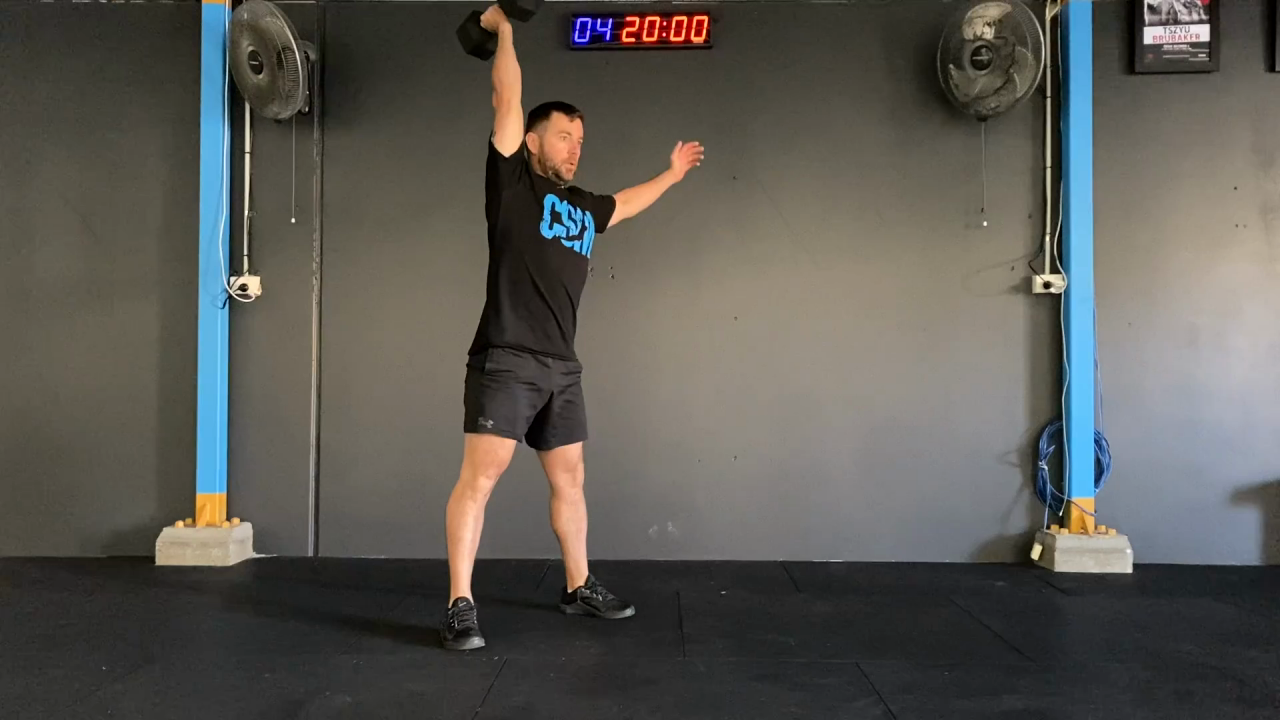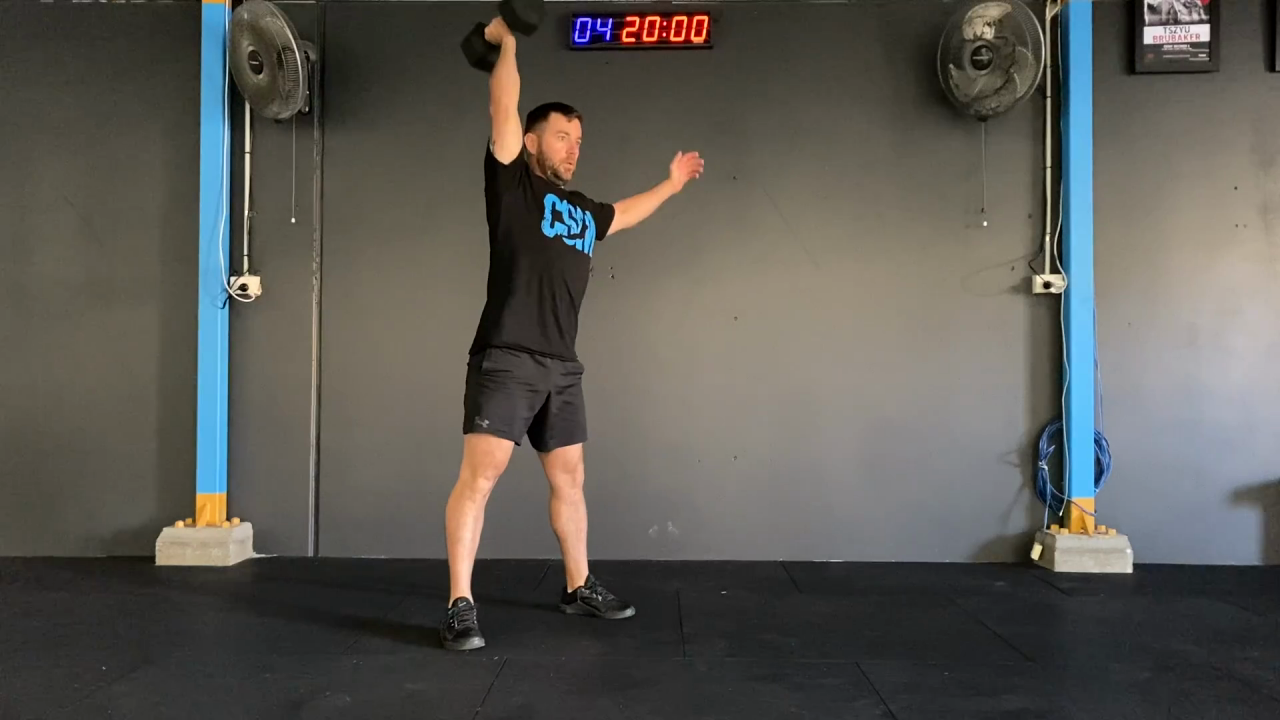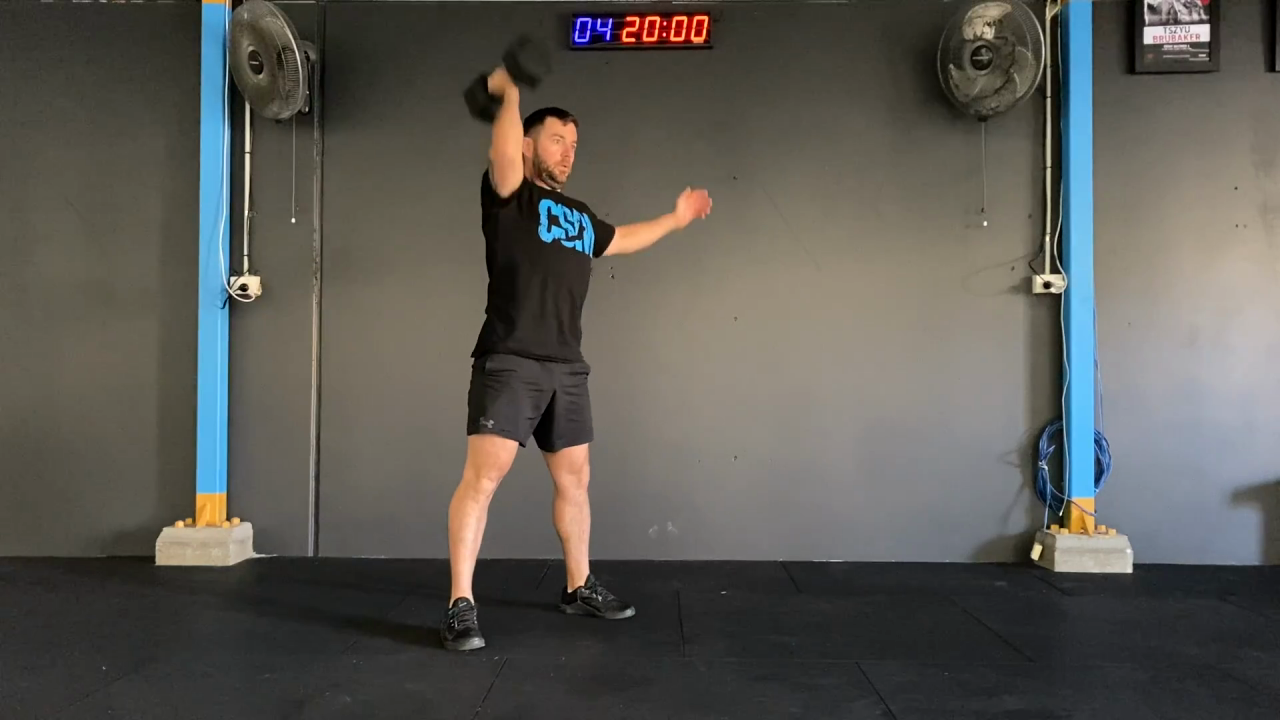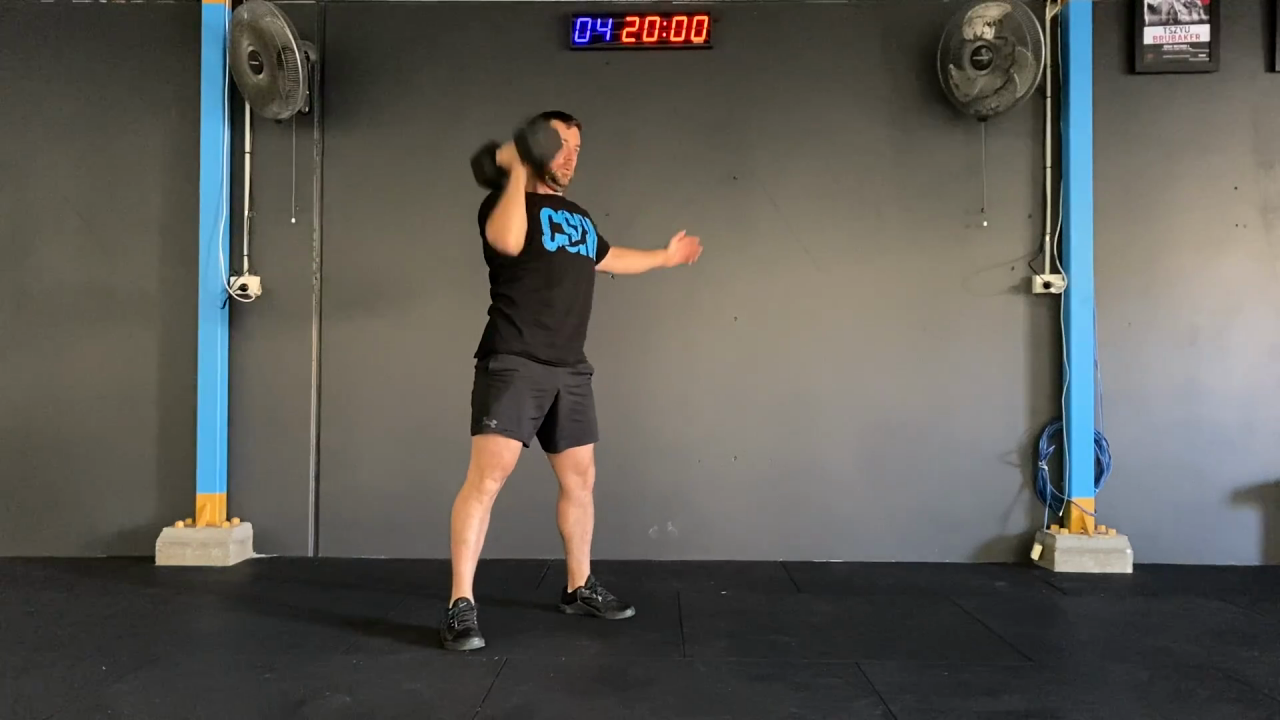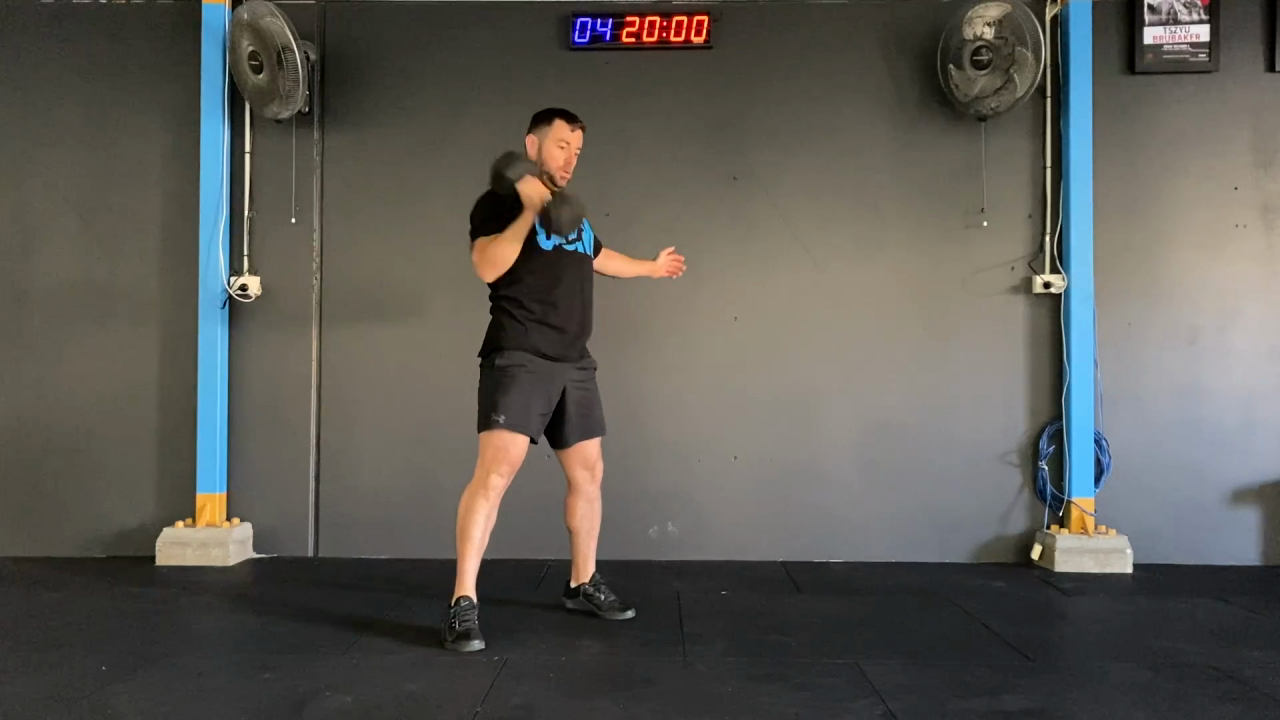
dt=0.2s
person 1, frame 1
left shoulder: (582, 206)
right shoulder: (512, 183)
left elbow: (626, 204)
right elbow: (506, 105)
left wrist: (672, 174)
left hip: (560, 364)
right hip: (507, 359)
left knee: (569, 478)
right knee: (481, 476)
left ankle: (579, 587)
right ankle: (460, 604)
person 1, frame 2
left shoulder: (582, 209)
right shoulder: (512, 186)
left elbow: (624, 214)
right elbow: (503, 114)
left wrist: (671, 183)
right wrist: (506, 46)
left hip: (561, 366)
right hip: (506, 360)
left knee: (569, 478)
right knee: (480, 477)
left ankle: (579, 587)
right ankle: (460, 603)
person 1, frame 3
left shoulder: (579, 214)
right shoulder: (510, 198)
left elbow: (620, 240)
right elbow: (502, 157)
left wrist: (675, 217)
right wrist: (509, 94)
left hip: (566, 367)
right hip: (510, 363)
left knee: (574, 480)
right knee: (483, 478)
left ankle: (579, 586)
right ankle: (461, 604)
person 1, frame 4
left shoulder: (578, 216)
right shoulder: (514, 207)
left elbow: (607, 258)
right elbow: (509, 242)
left wrist: (666, 255)
right wrist: (514, 170)
left hip: (570, 368)
right hip: (513, 364)
left knee: (579, 480)
right knee: (487, 478)
left ankle: (579, 587)
right ankle: (461, 605)
person 1, frame 5
right shoulder: (499, 203)
left elbow: (595, 256)
right elbow: (488, 266)
left wrist: (651, 267)
right wrist: (528, 210)
left hip: (574, 363)
right hip: (518, 359)
left knee: (587, 475)
right knee: (495, 473)
left ankle: (583, 583)
right ankle: (462, 603)
